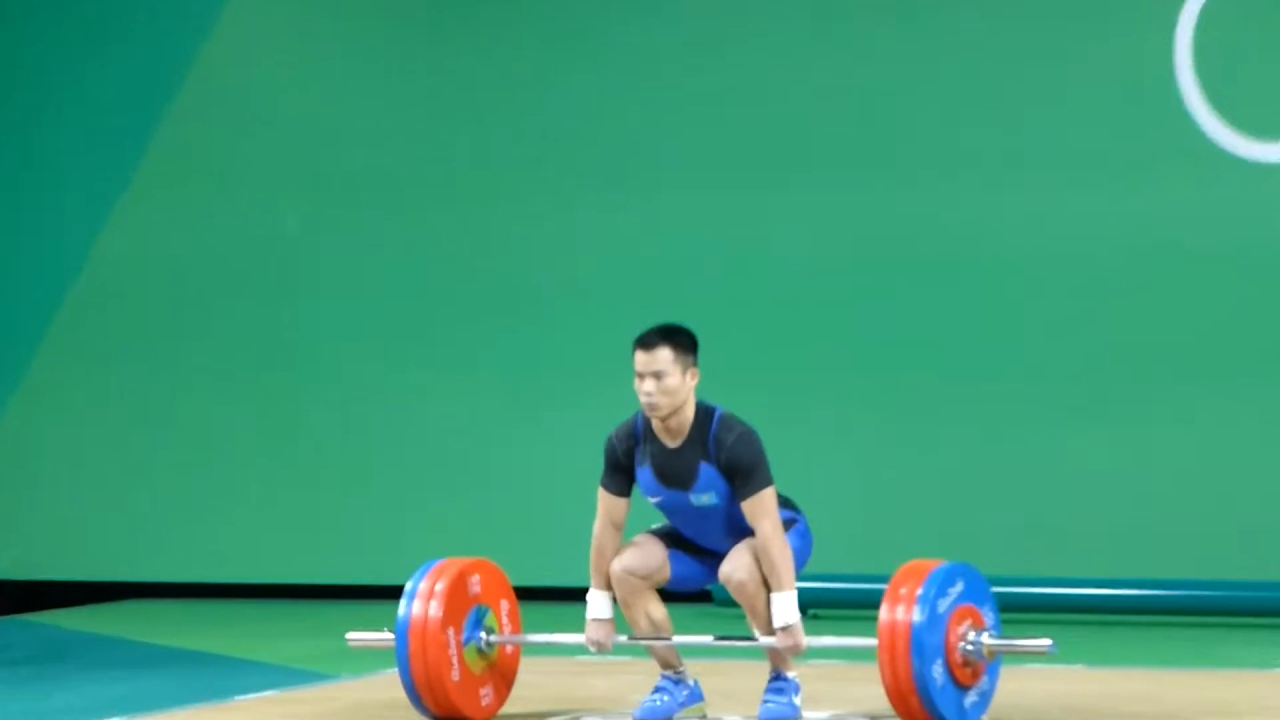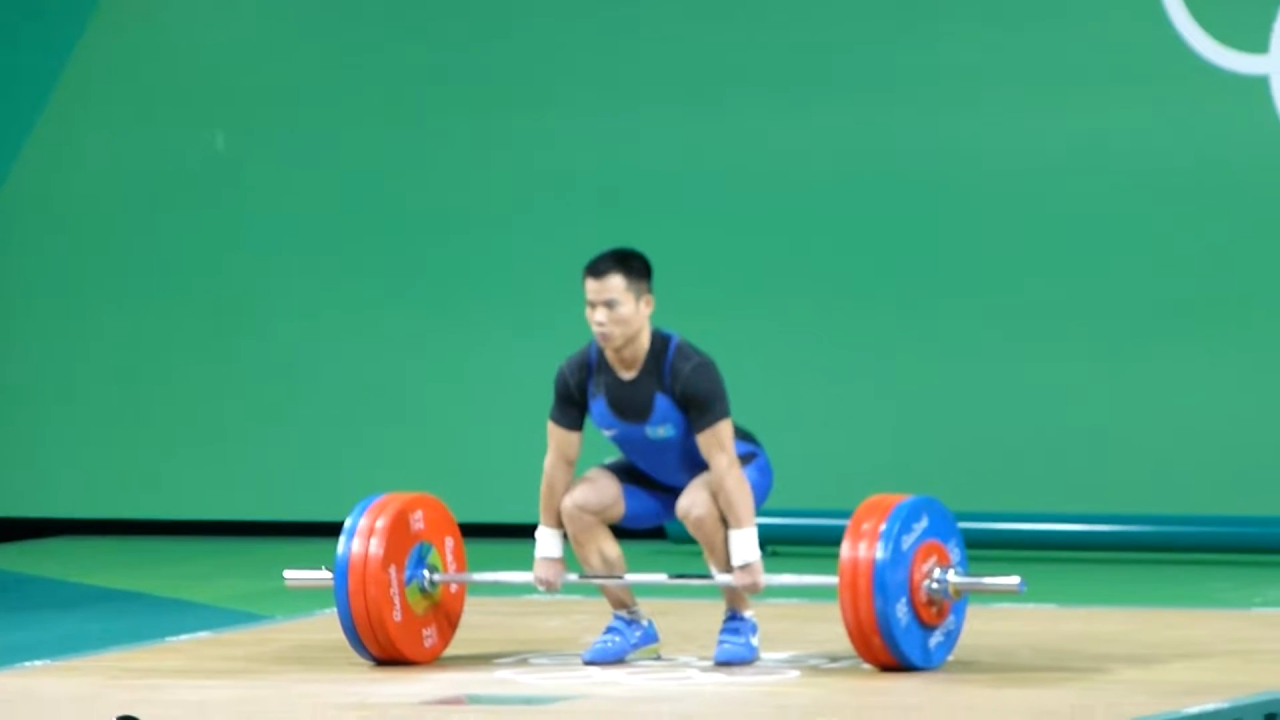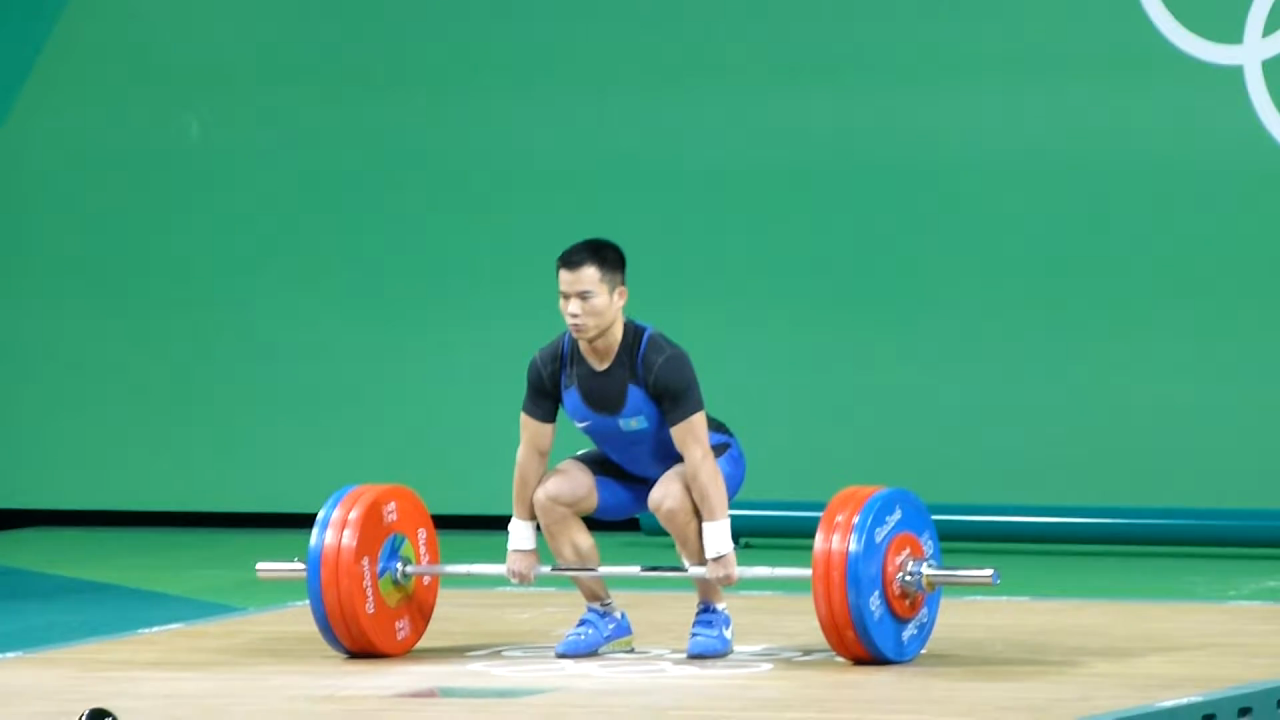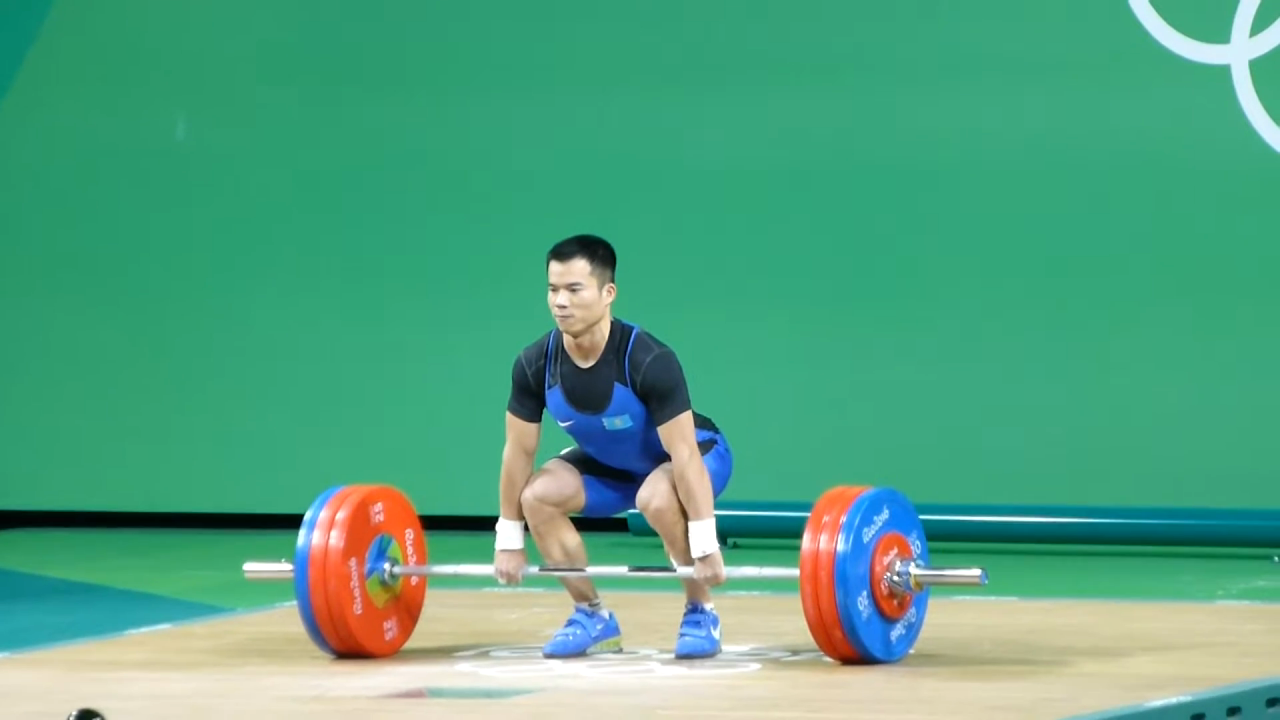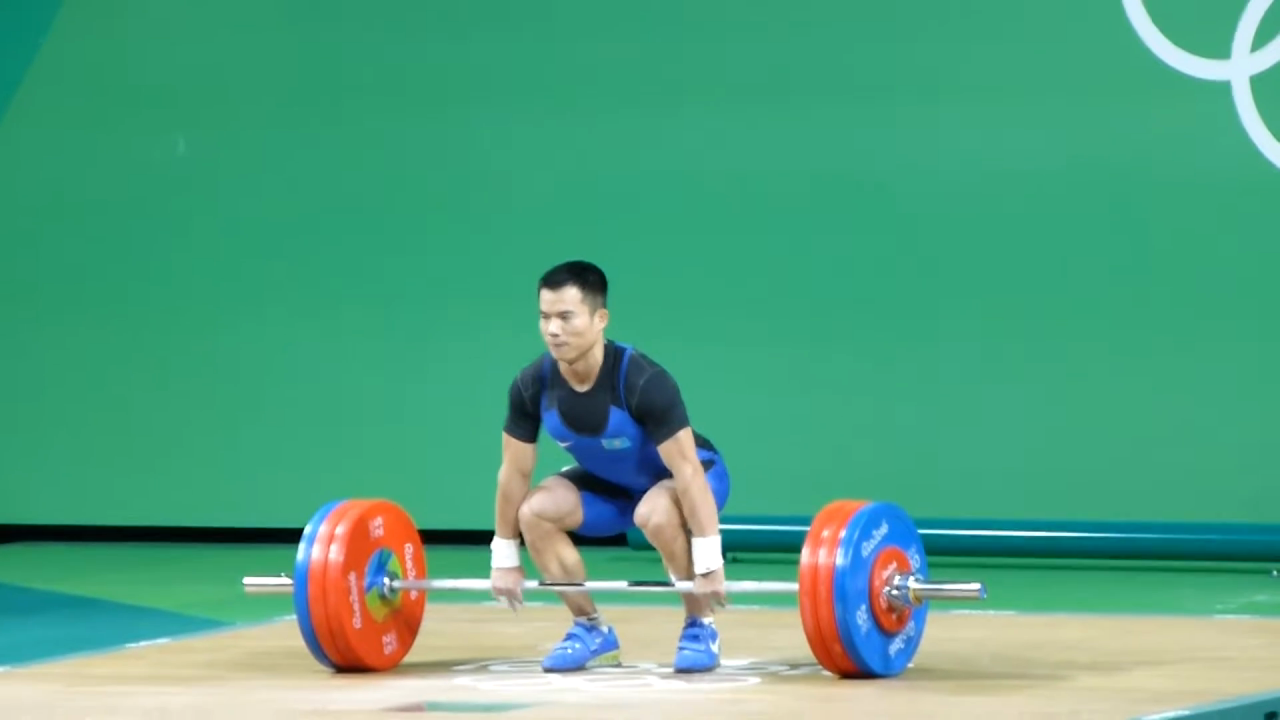
dt=0.5s
person 1, frame 1
left shoulder: (731, 438)
right shoulder: (626, 442)
left elbow: (767, 527)
right elbow: (608, 524)
left wrist: (787, 615)
right wrist: (599, 610)
left hip: (777, 532)
right hip: (699, 539)
left knee: (739, 571)
right knee: (626, 567)
left ankle: (783, 679)
right ankle: (678, 680)
person 1, frame 2
left shoulder: (688, 368)
right shoulder: (577, 373)
left elbow: (723, 462)
right elbow: (559, 460)
left wrist: (746, 552)
right wrist: (548, 548)
left hip: (737, 466)
right hip: (655, 473)
left knee: (697, 506)
right knee: (577, 503)
left ankle: (740, 620)
right ankle: (632, 621)
person 1, frame 3
left shoulder: (660, 360)
right shoulder: (550, 364)
left elbow: (697, 455)
right elbow: (532, 451)
left wrist: (719, 545)
right wrist: (521, 539)
left hip: (710, 455)
right hip: (627, 464)
left knee: (669, 498)
right knee: (550, 495)
left ankle: (713, 613)
right ankle: (605, 614)
person 1, frame 4
left shoulder: (648, 359)
right shoulder: (535, 363)
left elbow: (683, 454)
right elbow: (518, 451)
left wrist: (706, 544)
right wrist: (509, 540)
left hip: (697, 452)
right hip: (610, 462)
left knee: (656, 498)
right knee: (537, 495)
left ankle: (701, 614)
right ankle: (592, 615)
person 1, frame 5
left shoulder: (642, 380)
right shoulder: (531, 384)
left elbow: (687, 471)
right elbow: (514, 472)
left wrist: (710, 563)
right wrist: (504, 558)
left hip: (694, 471)
right hip: (610, 480)
left knee: (656, 514)
right knee: (535, 511)
left ankle: (700, 628)
right ankle: (592, 629)
